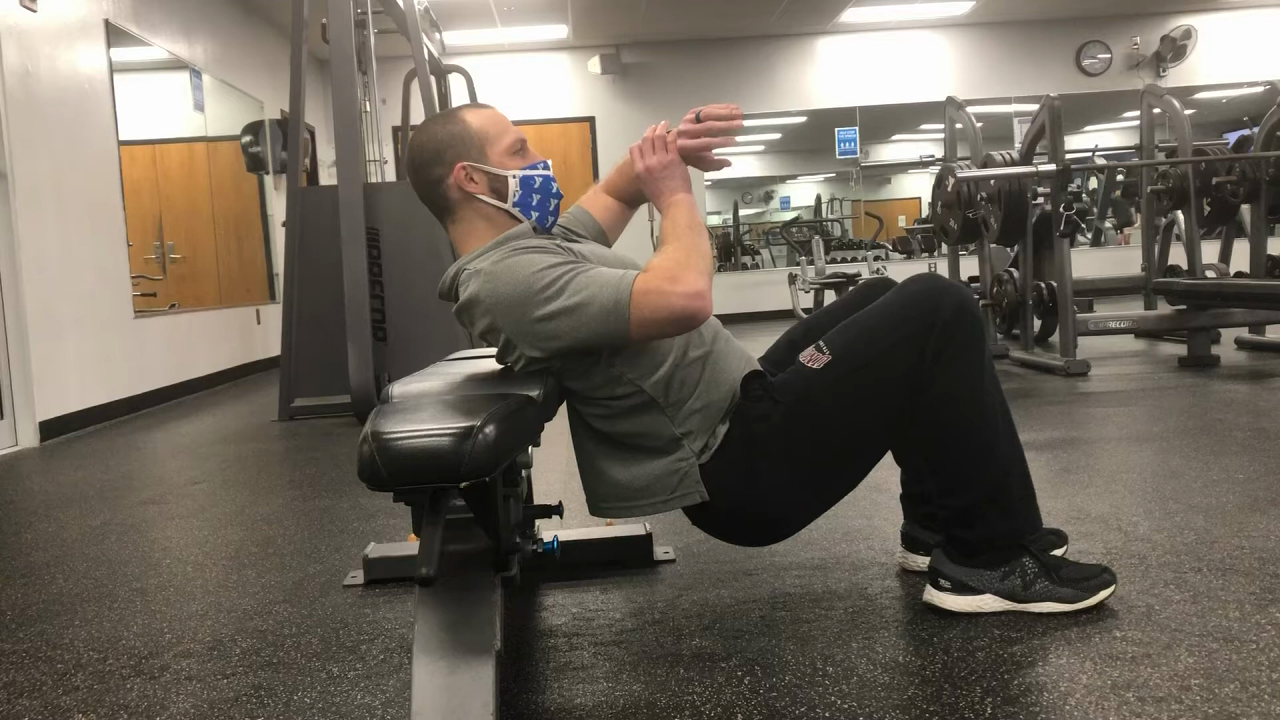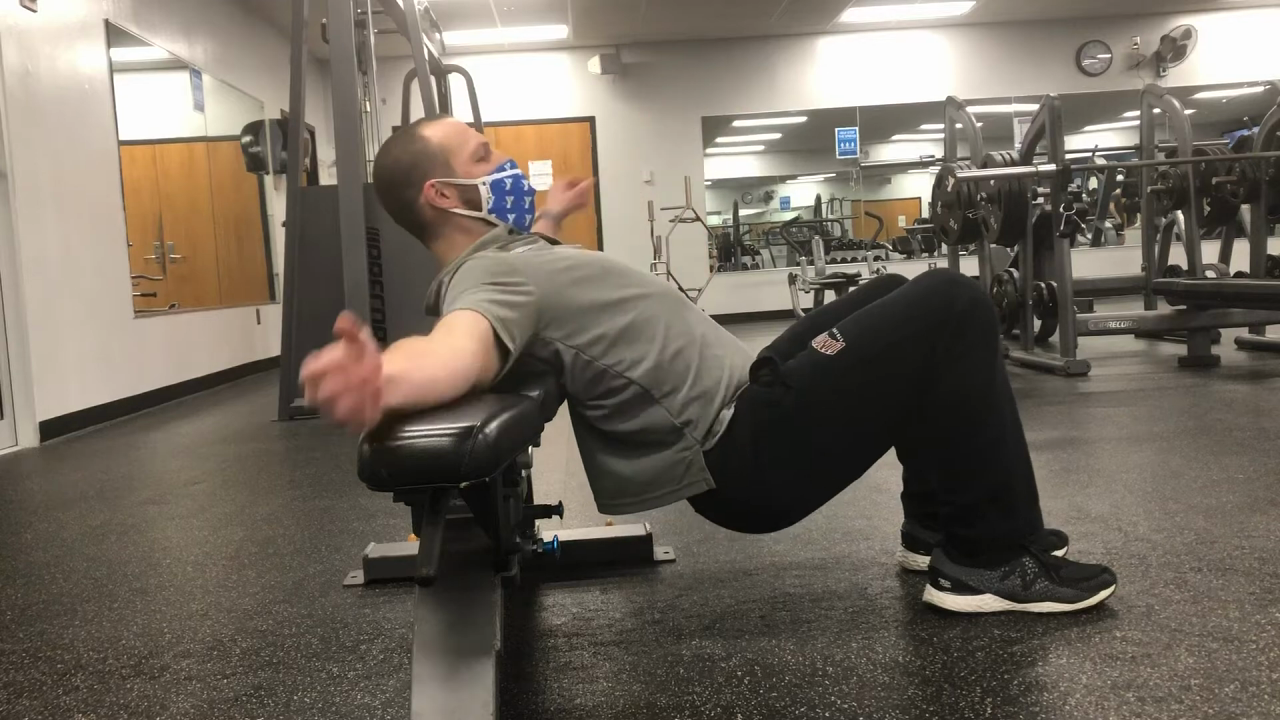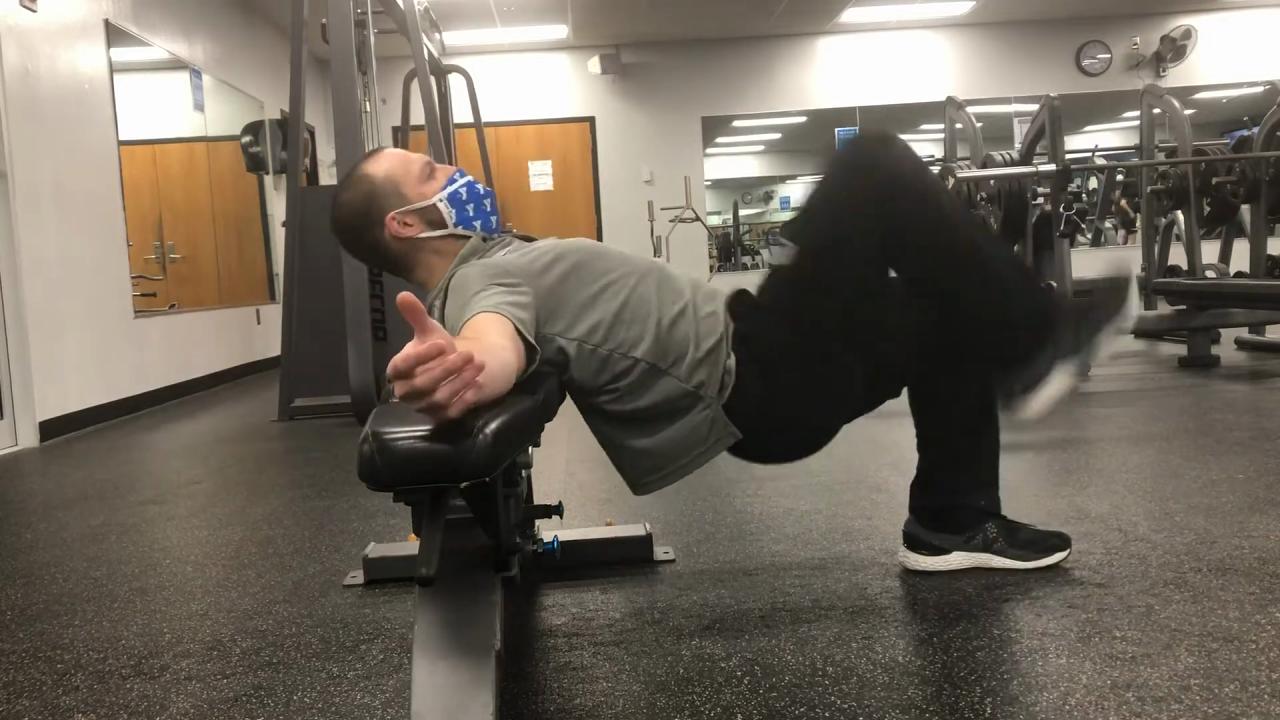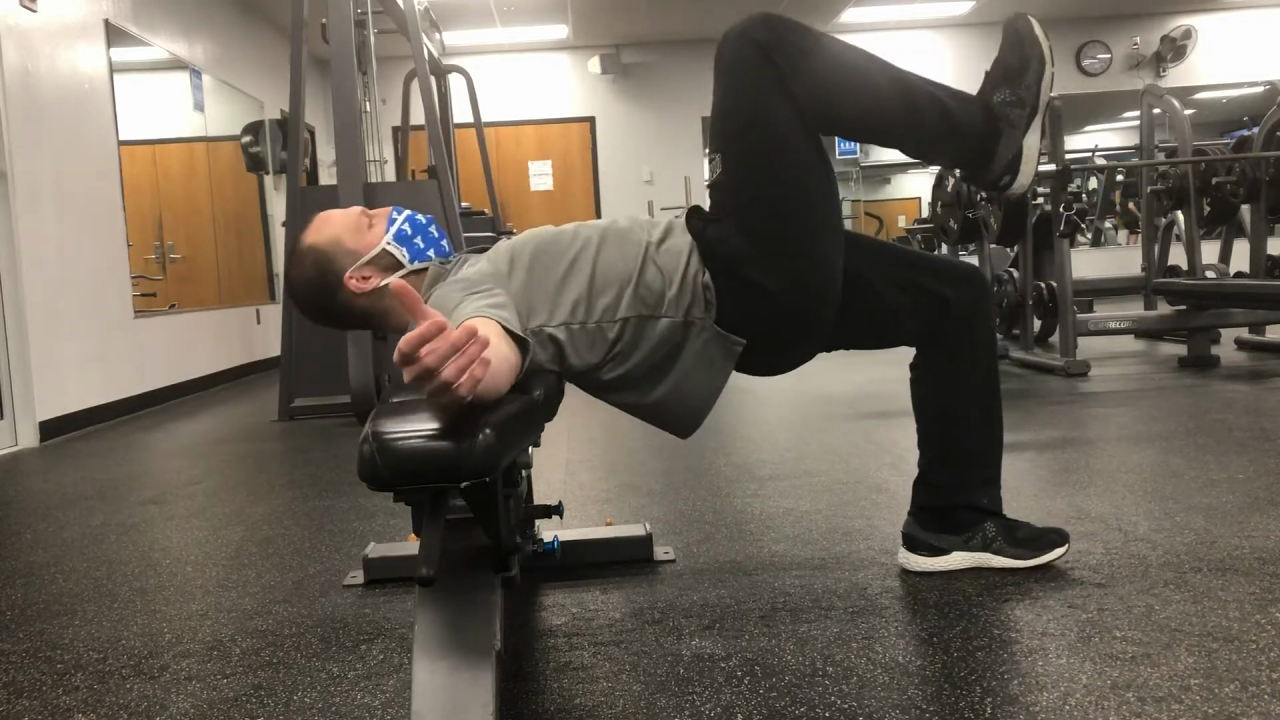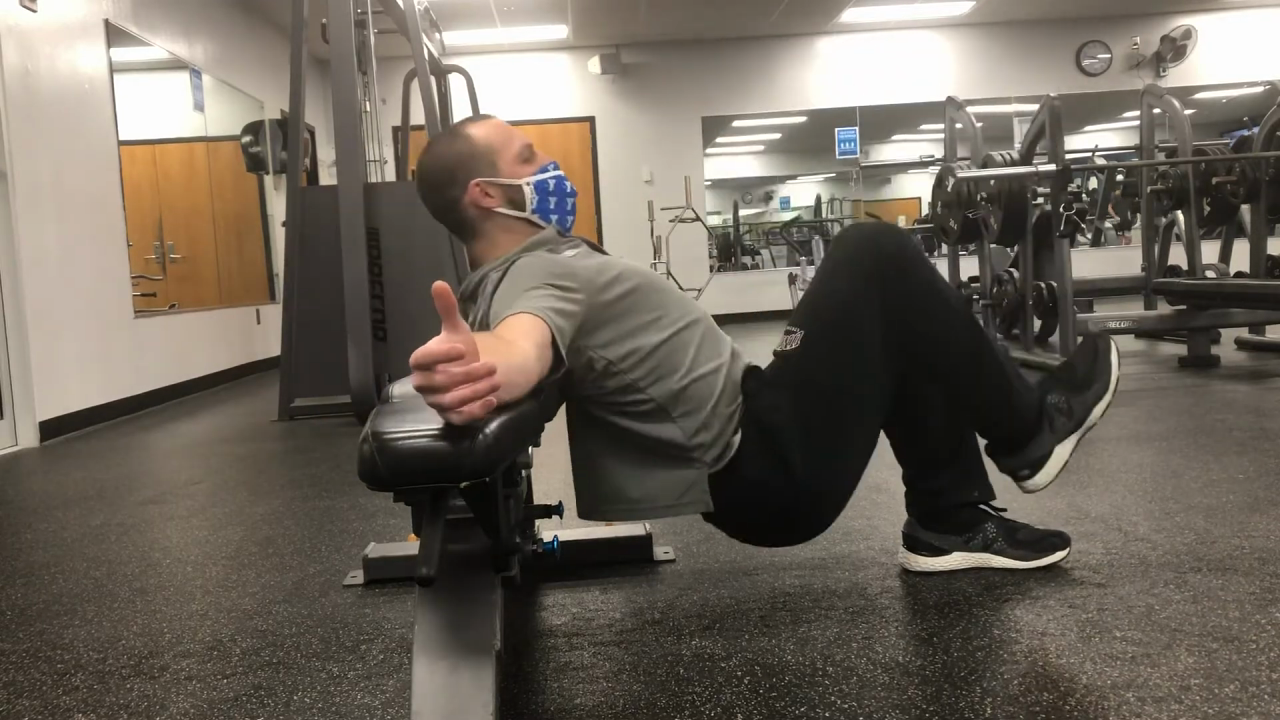
dt=1s
person 1, frame 1
left shoulder: (531, 243)
right shoulder: (512, 278)
left elbow: (616, 188)
right elbow: (684, 297)
left wrist: (672, 141)
right wrist: (676, 191)
left hip: (739, 416)
right hip: (744, 466)
left knee: (887, 300)
right knee: (936, 309)
left ankle: (936, 527)
right ankle: (988, 560)
person 1, frame 2
left shoulder: (503, 250)
right shoulder: (485, 279)
right elbow: (453, 353)
left wrist: (557, 206)
right wrist: (376, 379)
left hip: (738, 400)
right hip: (747, 451)
left knee: (895, 297)
right knee: (949, 307)
left ankle: (940, 526)
right ankle: (988, 559)
person 1, frame 3
left shoulder: (491, 261)
right shoulder: (480, 286)
right elbow: (493, 347)
right wrist: (454, 368)
left hip: (754, 363)
right hip: (763, 382)
left knee: (940, 309)
right knee: (872, 165)
left ankle: (952, 523)
right ankle: (1032, 339)
person 1, frame 4
left shoulder: (464, 278)
right shoulder: (459, 301)
right elbow: (495, 355)
right wrist: (463, 365)
left hip: (752, 284)
right hip: (748, 286)
left knee: (954, 297)
right knee: (759, 47)
left ankle: (953, 522)
right ankle: (987, 140)
person 1, frame 5
left shoulder: (540, 263)
right shoulder: (535, 279)
right elbow: (518, 346)
right wrist: (476, 368)
left hip: (748, 451)
right hip: (770, 468)
left knee: (900, 329)
right knee: (873, 257)
left ankle: (951, 521)
right ankle: (1026, 427)
